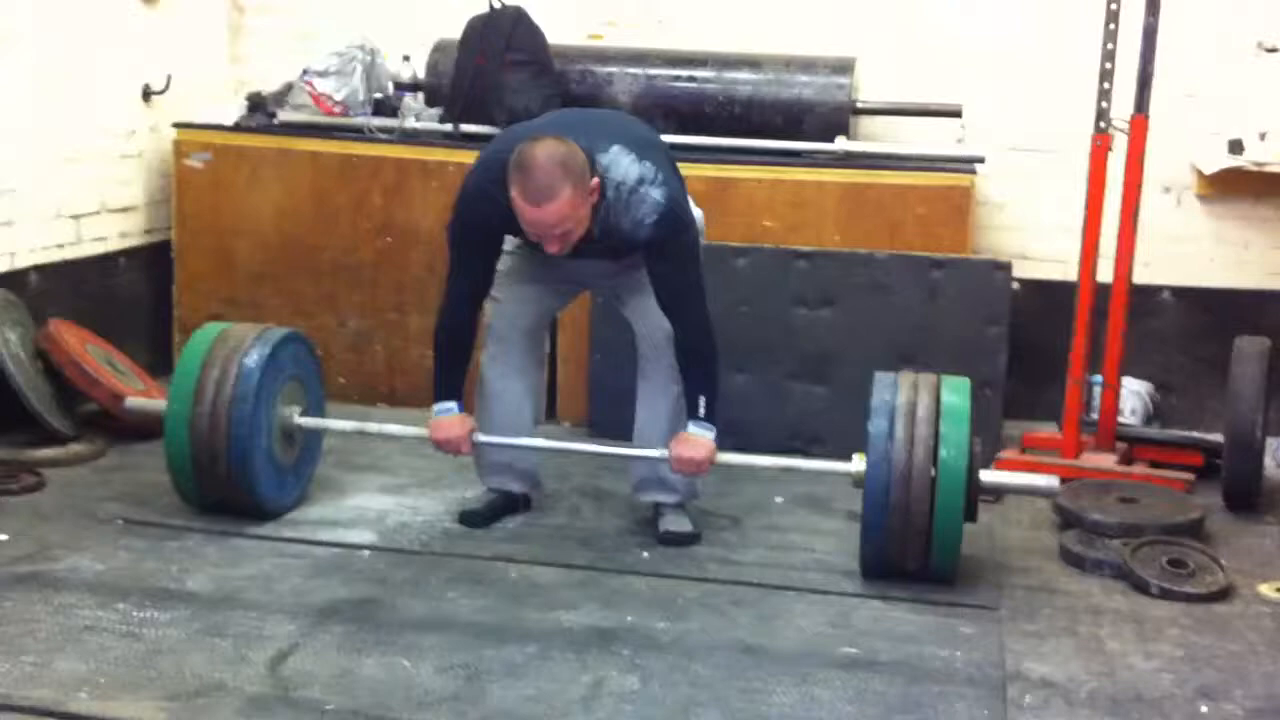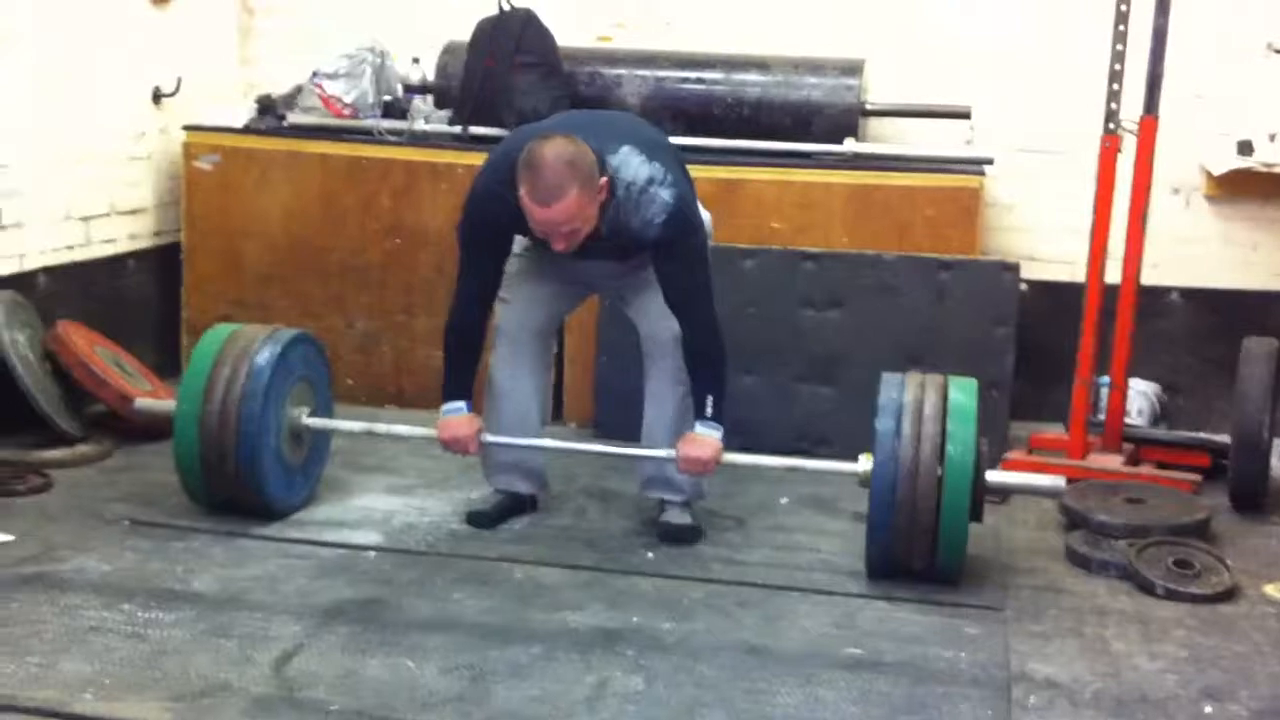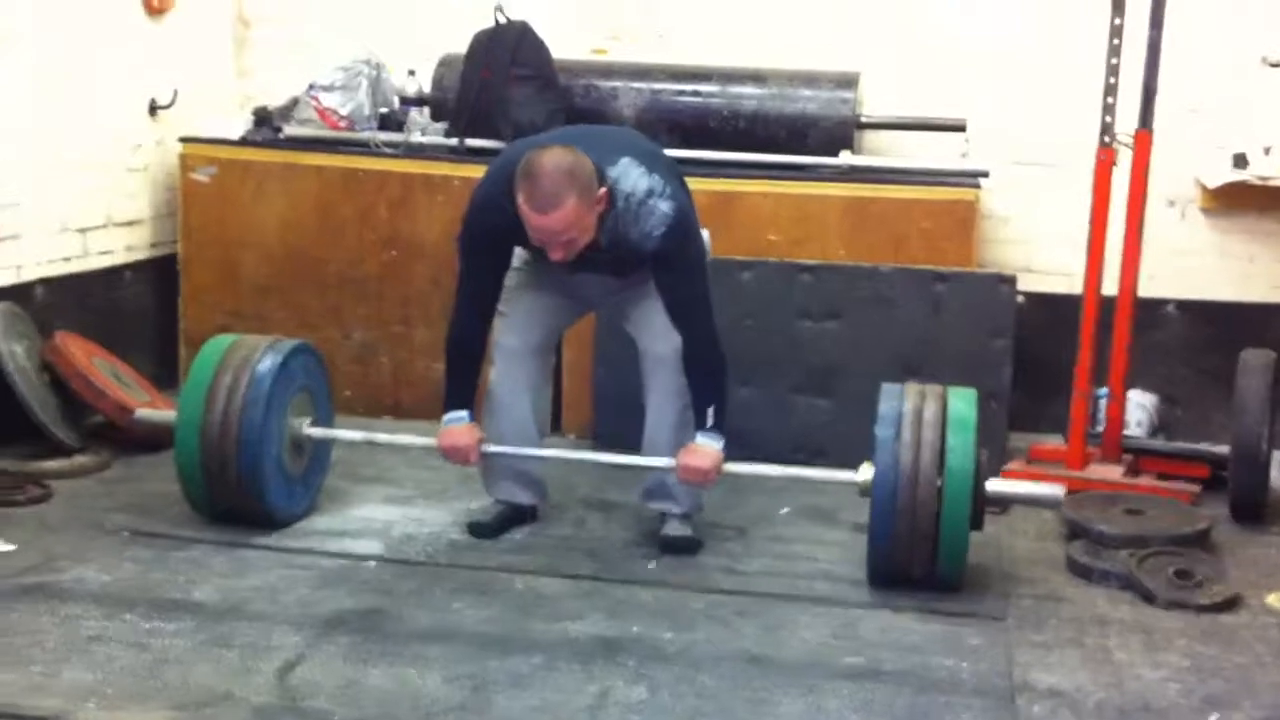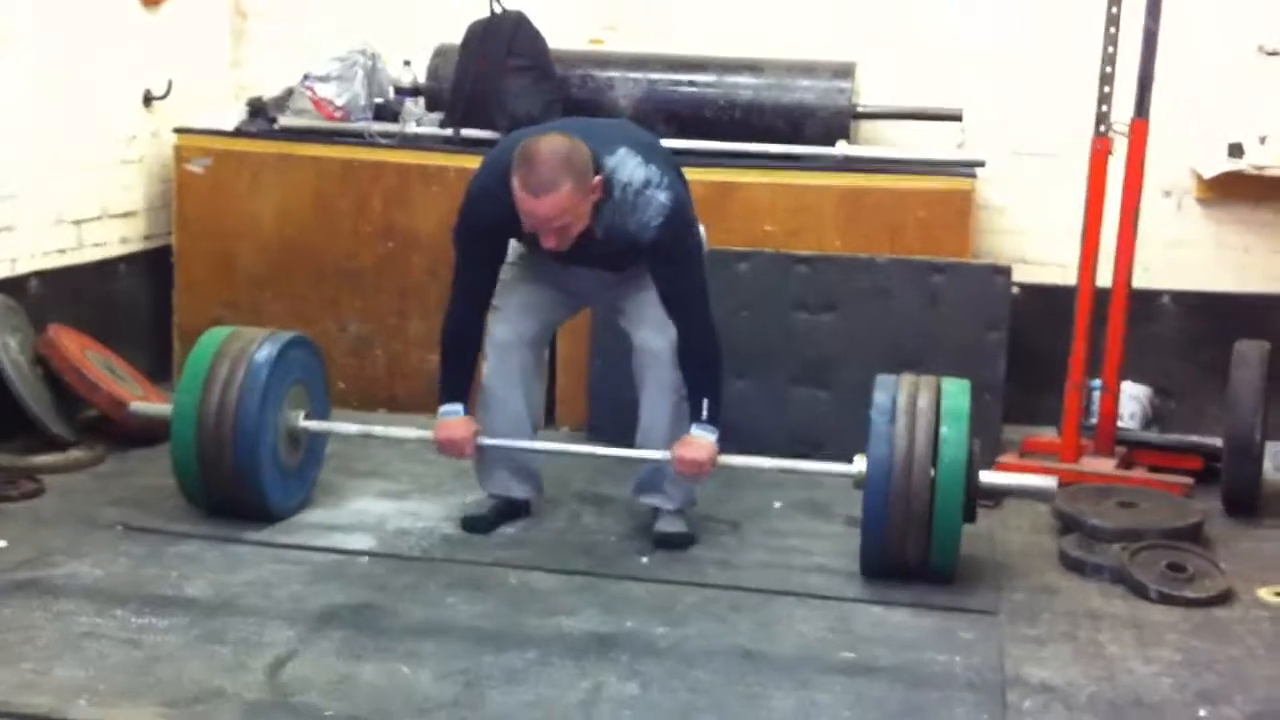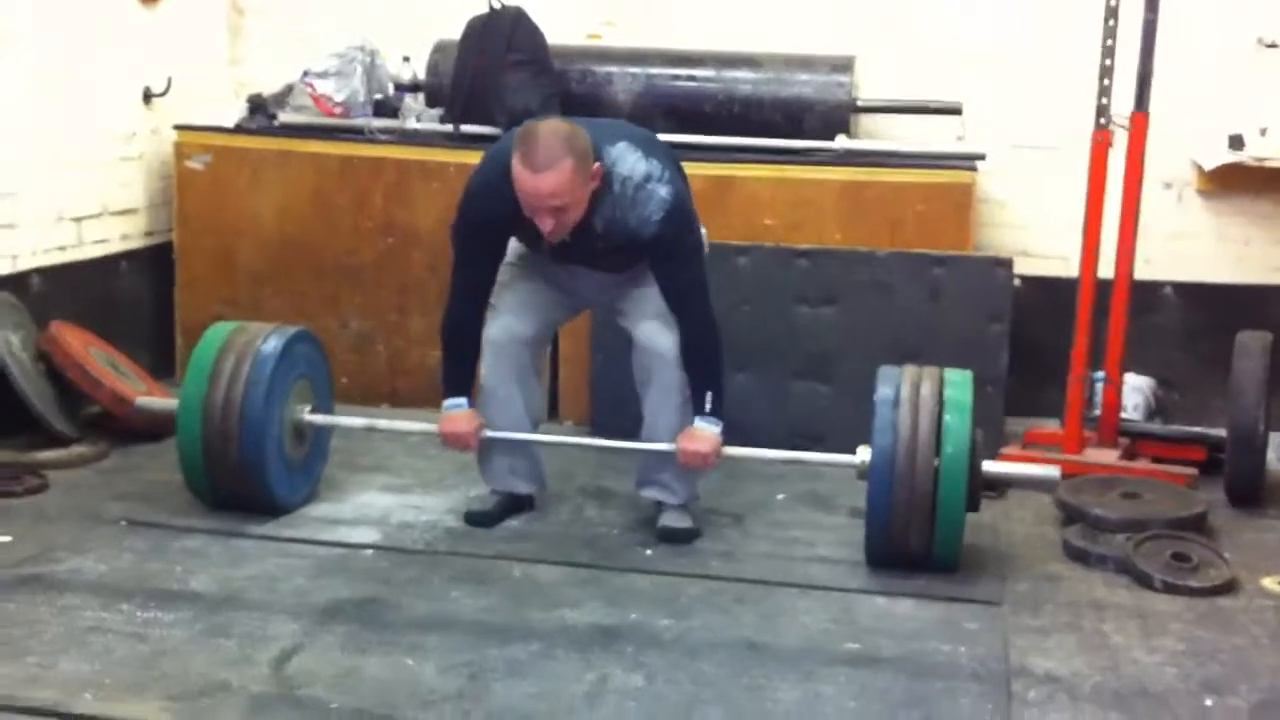
dt=0.2s
person 1, frame 1
left shoulder: (651, 200)
right shoulder: (486, 189)
left elbow: (688, 315)
right elbow: (463, 298)
left wrist: (701, 425)
right wrist: (446, 405)
left hip: (642, 251)
left knee: (664, 336)
right knee: (506, 330)
left ankle: (668, 497)
right ankle: (508, 483)
person 1, frame 2
left shoulder: (660, 199)
right shoulder: (497, 187)
left elbow: (696, 313)
right elbow: (474, 297)
left wrist: (707, 425)
right wrist: (455, 404)
left hip: (650, 252)
left knee: (670, 337)
right knee: (515, 332)
left ankle: (673, 493)
right ankle: (514, 483)
person 1, frame 3
left shoulder: (657, 209)
right shoulder: (496, 197)
left elbow: (696, 324)
right elbow: (474, 307)
left wrist: (708, 436)
right wrist: (457, 413)
left hip: (647, 270)
left knee: (670, 350)
right knee: (513, 344)
left ankle: (673, 505)
right ankle: (514, 494)
person 1, frame 4
left shoulder: (653, 200)
right shoulder: (492, 189)
left elbow: (692, 314)
right elbow: (469, 298)
left wrist: (703, 427)
right wrist: (452, 407)
left hip: (644, 266)
left knee: (663, 346)
right knee: (506, 337)
left ankle: (667, 499)
right ankle: (508, 488)
person 1, frame 5
left shoulder: (652, 193)
right shoulder: (492, 184)
left elbow: (693, 309)
right elbow: (468, 293)
left wrist: (707, 419)
right wrist: (457, 400)
left hip: (643, 266)
left knee: (666, 345)
right knee: (503, 336)
left ankle: (671, 495)
right ankle: (511, 483)
